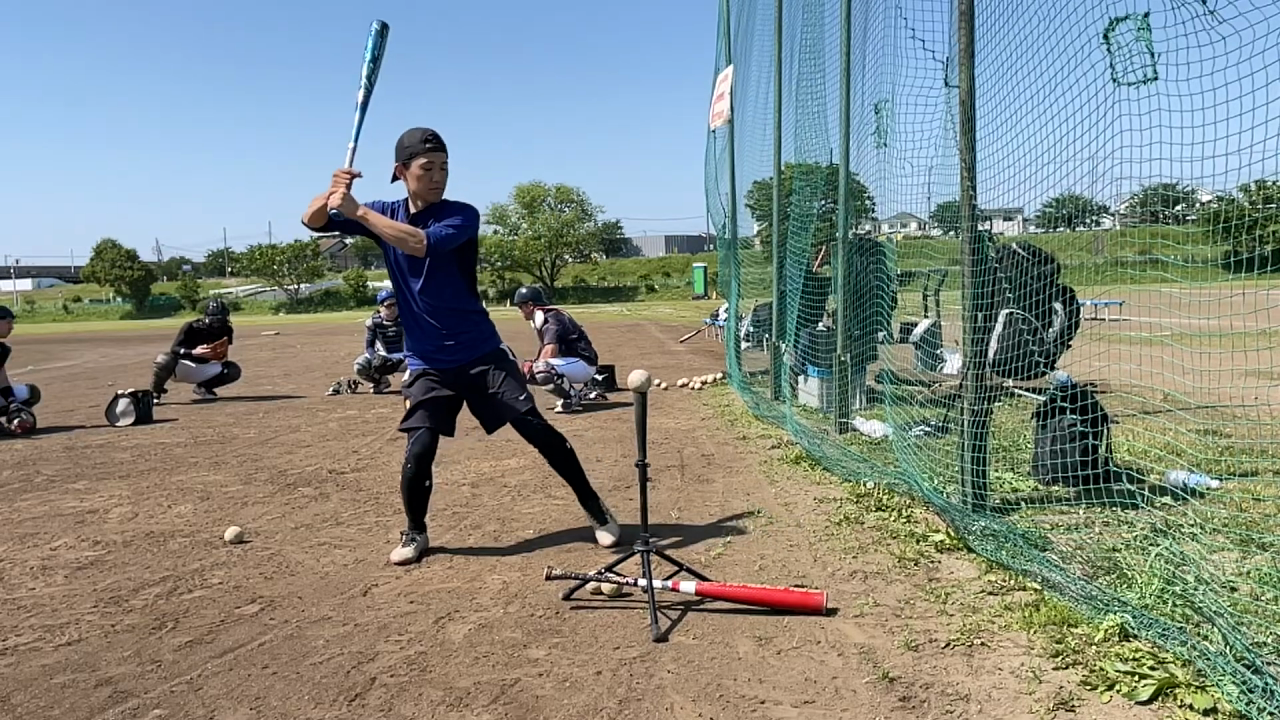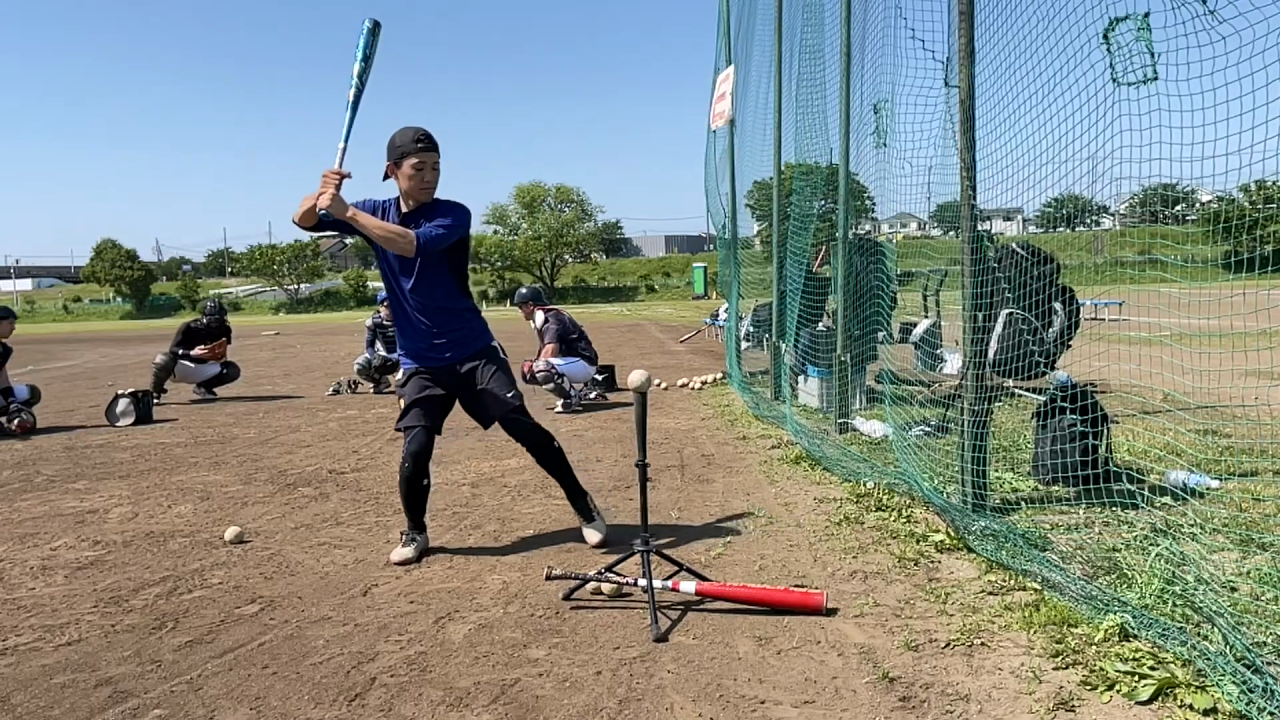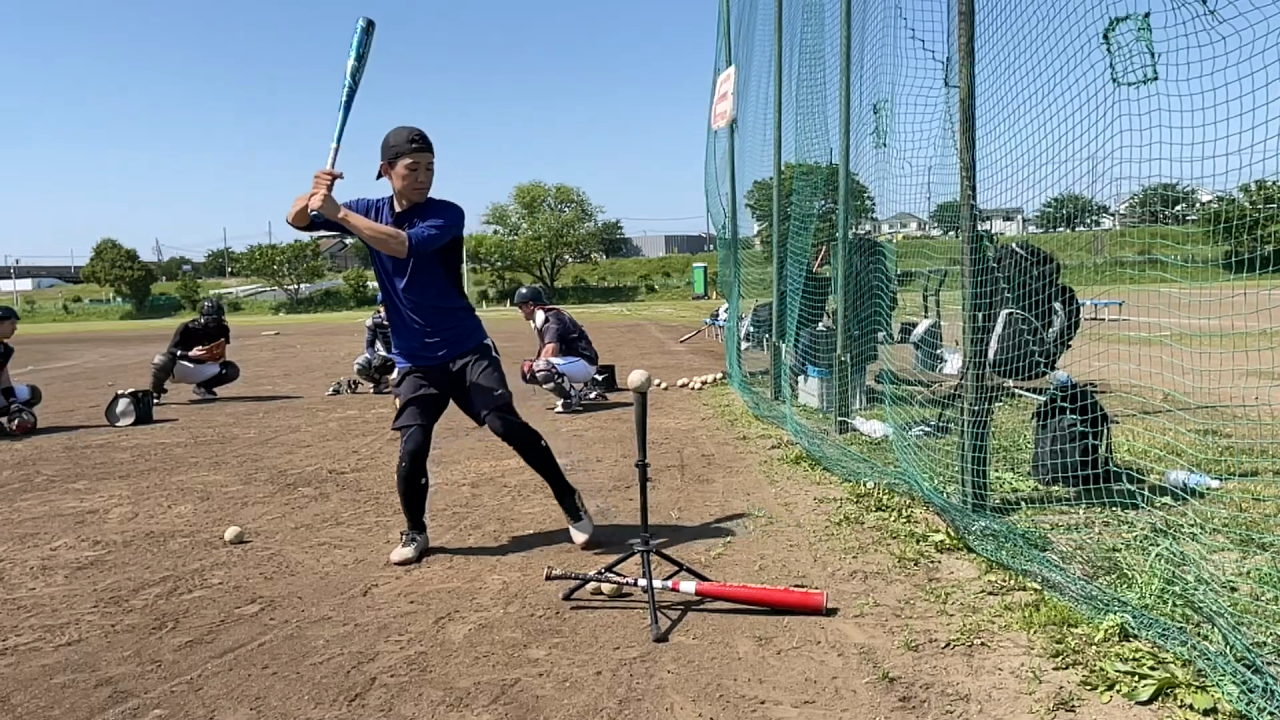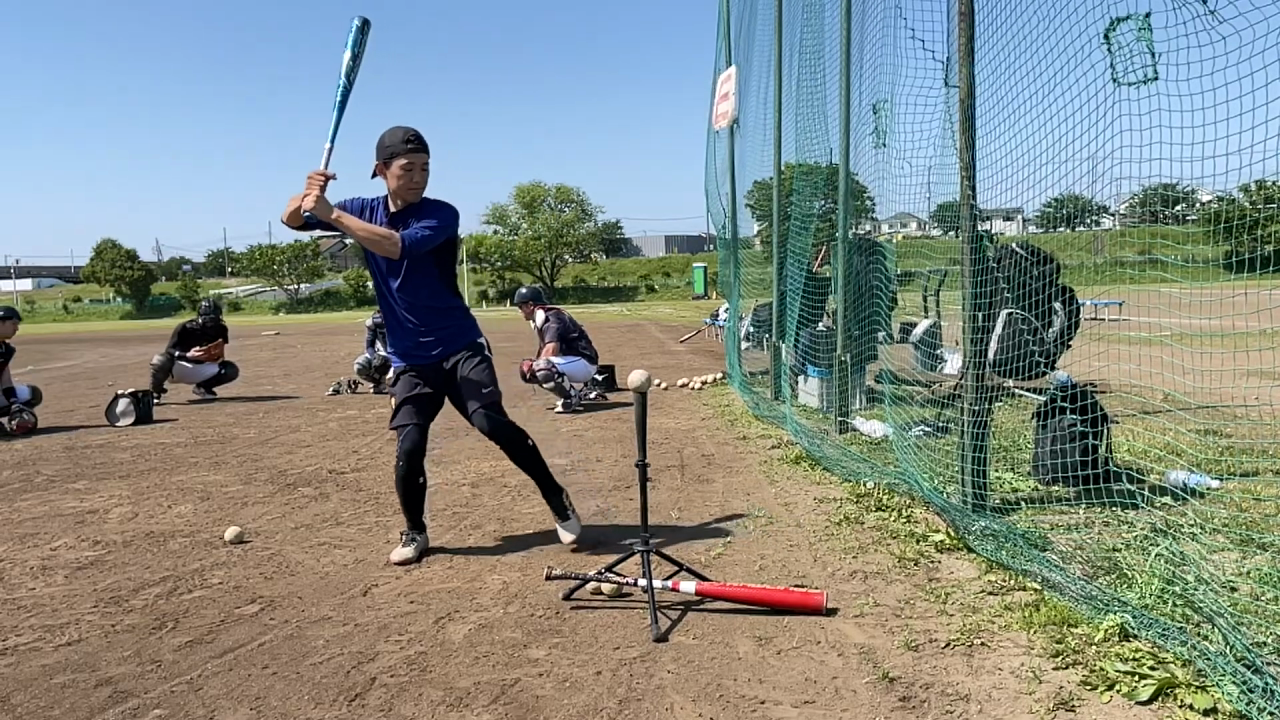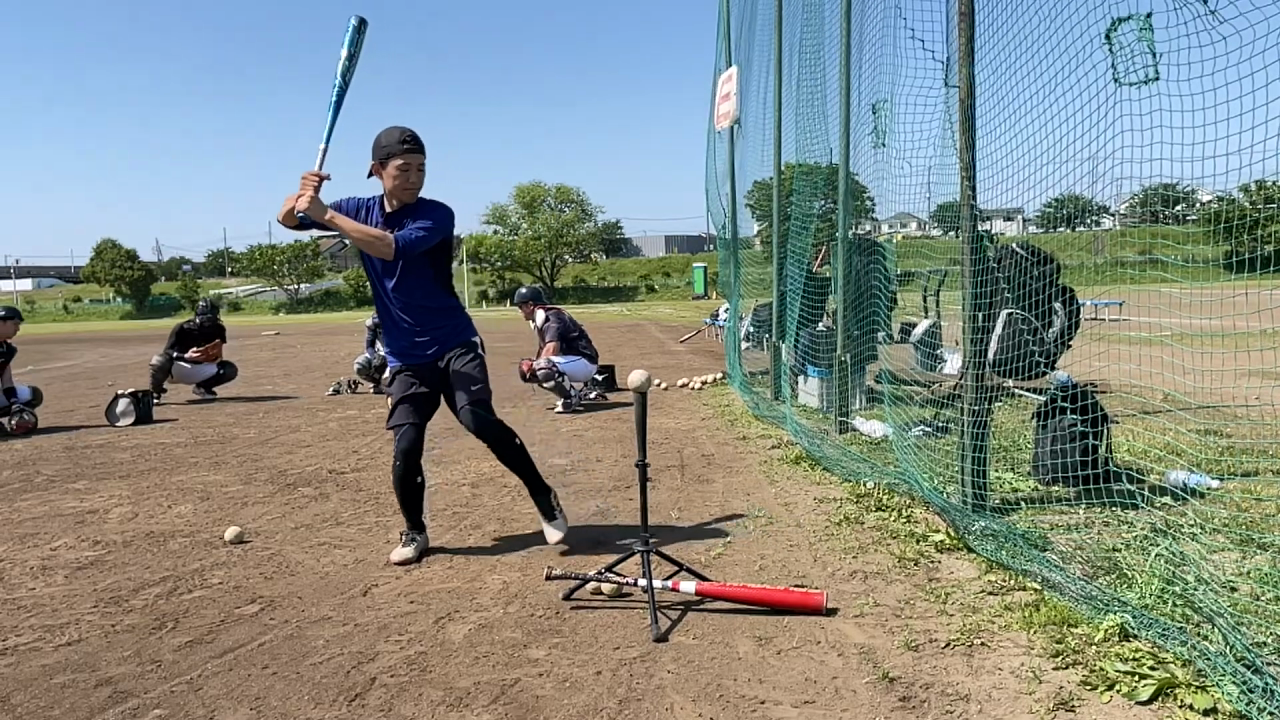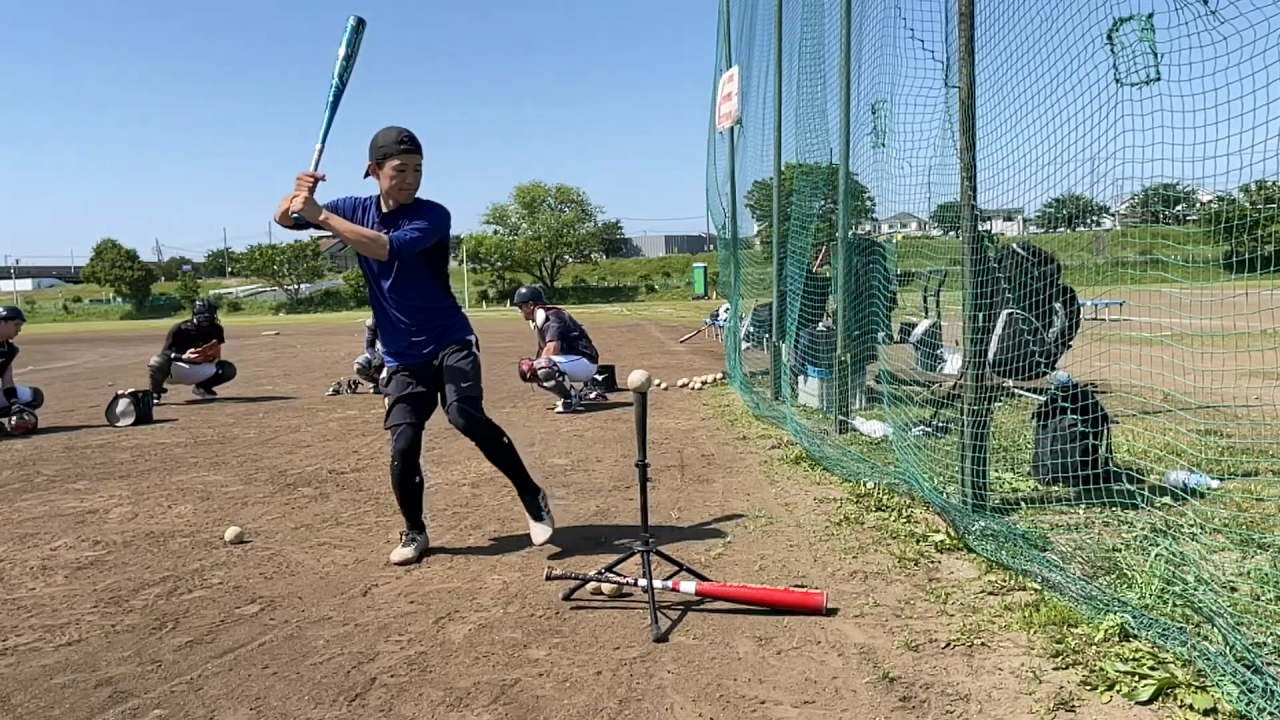
dt=0.2s
person 1, frame 1
left shoulder: (462, 215)
right shoulder: (386, 213)
left elbow: (421, 244)
right elbow: (314, 221)
left wrist: (358, 210)
right wrist: (333, 191)
left hip: (481, 353)
right hip: (427, 364)
left knee: (534, 427)
right knee: (418, 452)
left ankle: (594, 508)
right ankle: (415, 532)
person 1, frame 2
left shoulder: (453, 214)
right shoulder: (376, 212)
left elbow: (411, 244)
right elbow: (304, 221)
left wrist: (347, 212)
right wrist: (323, 191)
left hip: (473, 350)
right hip: (419, 361)
left knee: (521, 425)
right knee: (415, 450)
left ankle: (582, 504)
right ankle: (415, 532)
person 1, frame 3
left shoulder: (447, 214)
right shoulder: (370, 211)
left elbow: (404, 245)
right elbow: (298, 220)
left wrist: (339, 213)
right wrist: (315, 191)
left hip: (466, 347)
right hip: (414, 359)
left knee: (506, 423)
right knee: (412, 449)
left ankle: (569, 500)
right ankle: (415, 532)
person 1, frame 4
left shoulder: (442, 215)
right shoulder: (364, 210)
left elbow: (397, 246)
right elbow: (292, 220)
left wrist: (332, 214)
right wrist: (309, 192)
left hip: (460, 345)
right hip: (409, 358)
left knee: (493, 422)
right knee: (409, 447)
left ankle: (556, 498)
right ankle: (415, 531)
person 1, frame 5
left shoulder: (437, 215)
right shoulder: (360, 210)
left elbow: (391, 247)
right elbow: (288, 219)
left wrist: (327, 215)
right wrist: (304, 193)
left hip: (455, 344)
right hip: (405, 358)
left knee: (479, 420)
right knee: (406, 447)
left ankle: (543, 497)
right ankle: (414, 531)
person 1, frame 6
left shoulder: (433, 215)
right shoulder: (356, 209)
left elbow: (386, 248)
right elbow: (285, 219)
left wrist: (321, 215)
right wrist: (299, 193)
left hip: (450, 342)
right hip: (401, 356)
left knee: (466, 416)
right knee: (403, 446)
left ankle: (532, 497)
right ankle: (414, 531)
